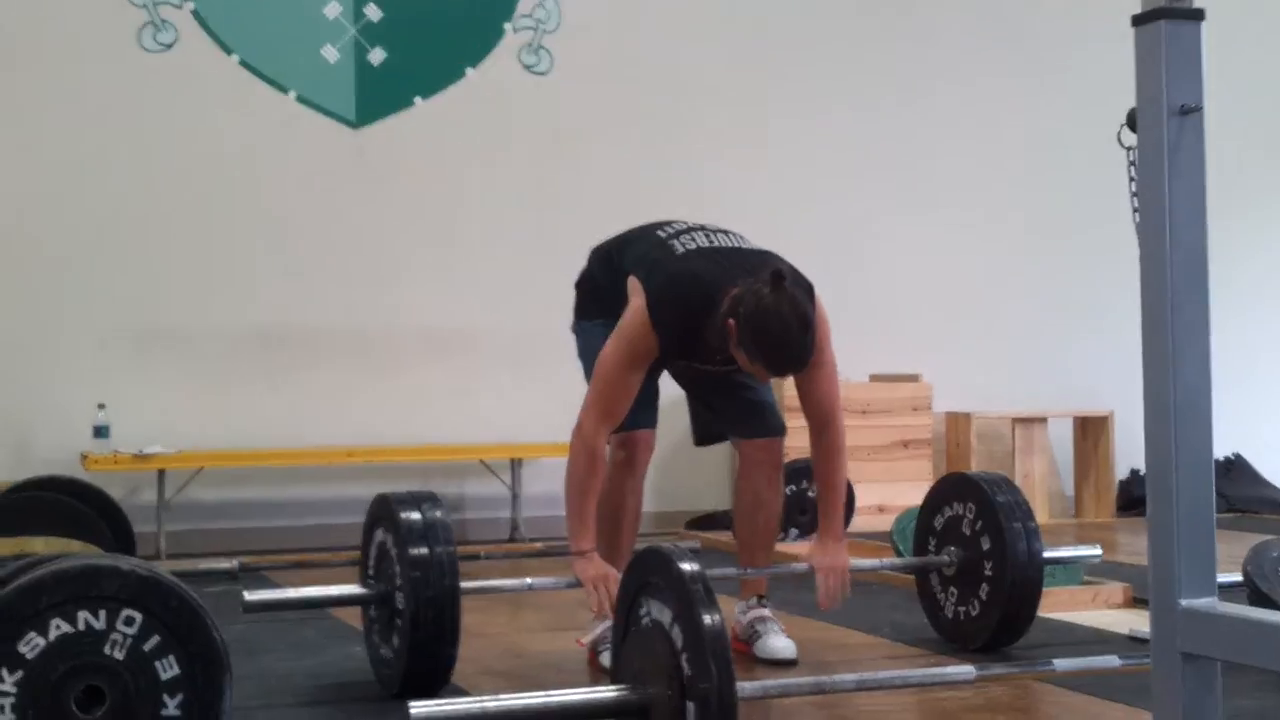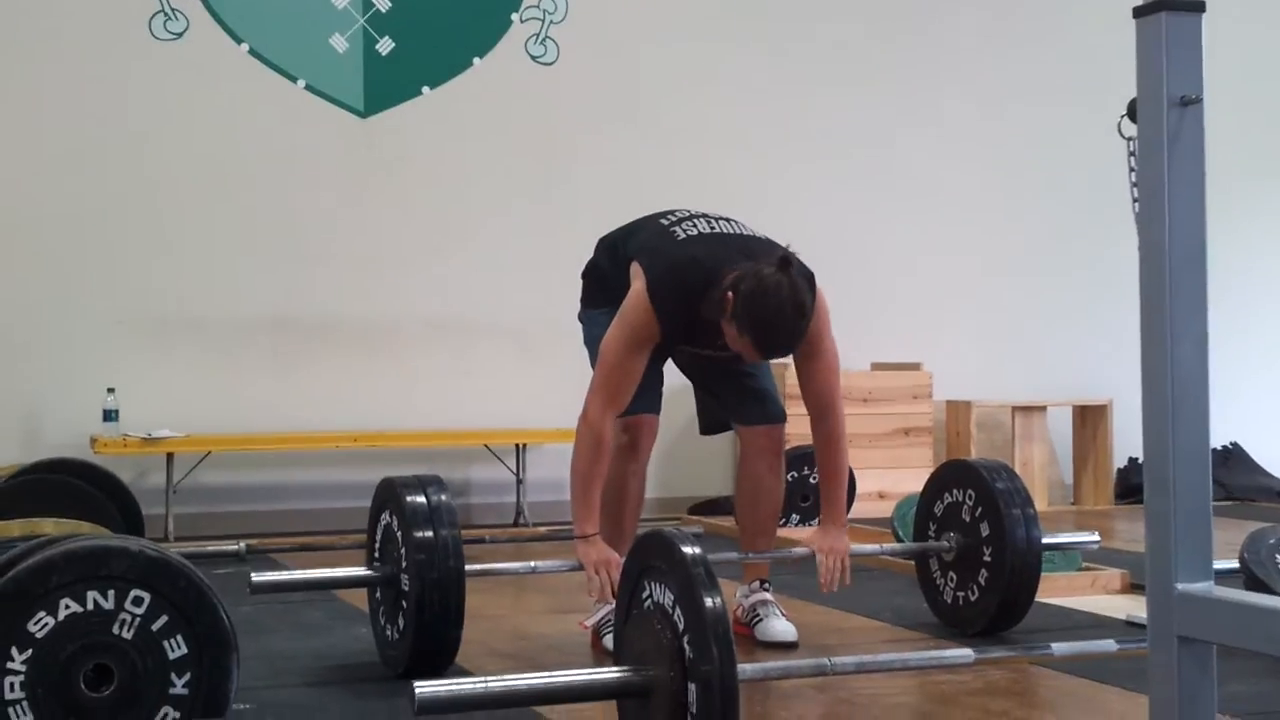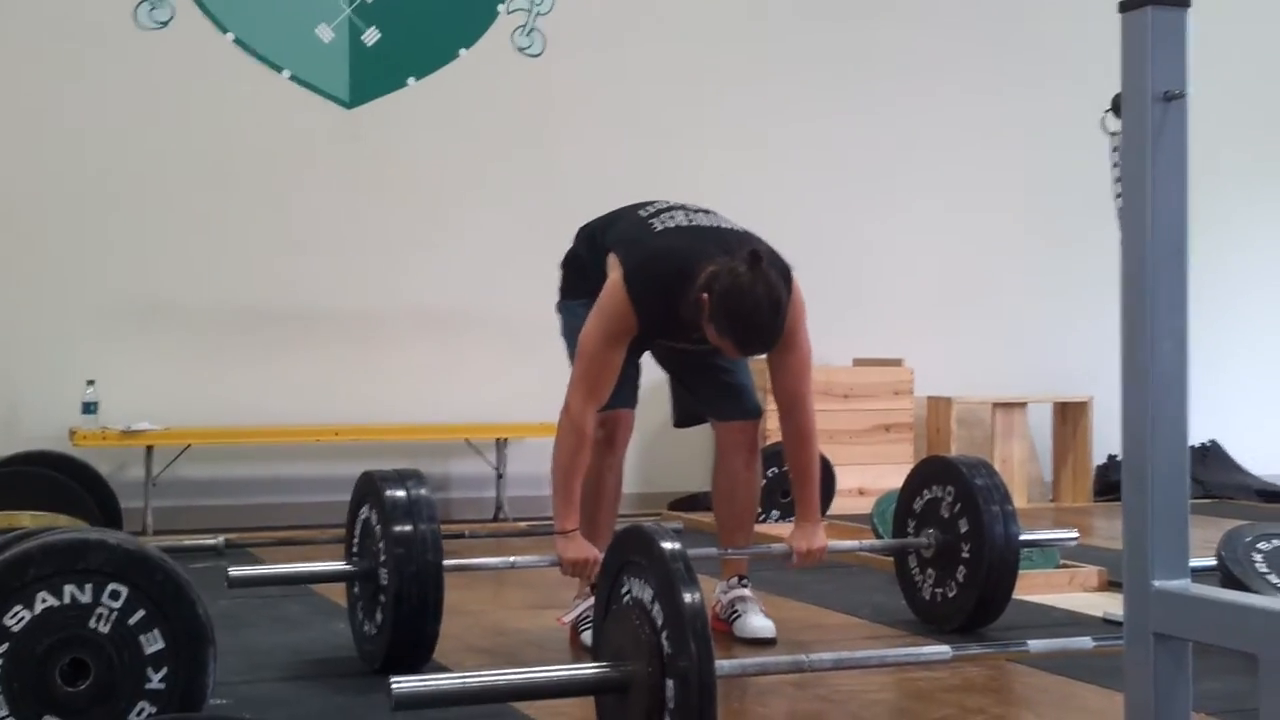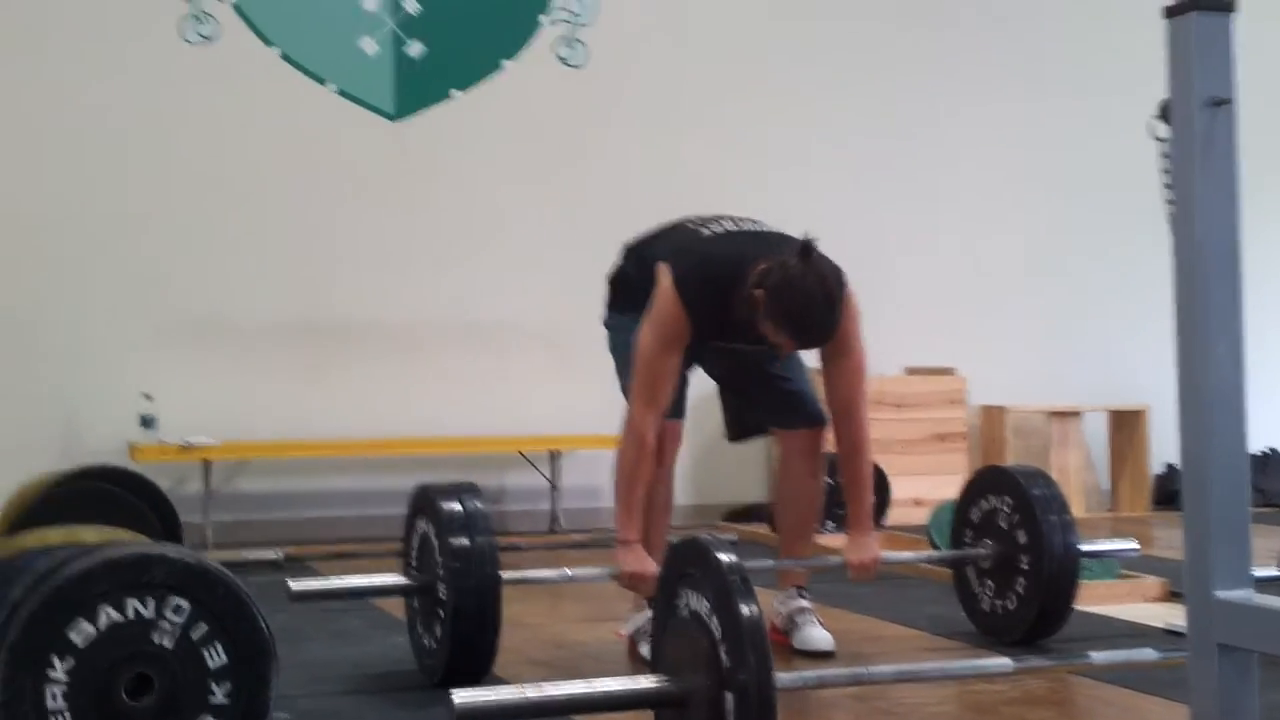
dt=0.5s
person 1, frame 1
left shoulder: (801, 313)
right shoulder: (652, 312)
left elbow: (827, 426)
right elbow: (591, 431)
left wrist: (831, 538)
right wrist: (583, 552)
left hip: (710, 310)
right hip: (612, 304)
left knee: (765, 444)
right knee: (632, 442)
left ankle: (753, 611)
right ankle: (611, 621)
person 1, frame 2
left shoulder: (801, 299)
right shoulder: (650, 295)
left elbow: (827, 413)
right elbow: (598, 416)
left wrist: (834, 524)
right wrist: (587, 535)
left hip: (710, 312)
right hip: (614, 293)
left knee: (767, 431)
right knee: (635, 428)
left ankle: (755, 595)
right ankle: (613, 603)
person 1, frame 3
left shoulder: (778, 292)
right shoulder: (628, 287)
left elbow: (796, 410)
right elbow: (580, 408)
left wrist: (809, 520)
right wrist: (567, 531)
left hip: (690, 292)
right hip: (593, 283)
left knee: (743, 426)
right knee: (611, 423)
left ankle: (734, 591)
right ankle: (592, 599)
person 1, frame 4
left shoulder: (833, 301)
right shoulder: (684, 287)
left elbow: (849, 418)
right elbow: (642, 420)
left wrist: (861, 530)
right wrist: (629, 542)
left hip: (742, 330)
right hip: (641, 302)
left knee: (805, 433)
right knee: (663, 431)
left ankle: (792, 602)
right ankle: (650, 610)
